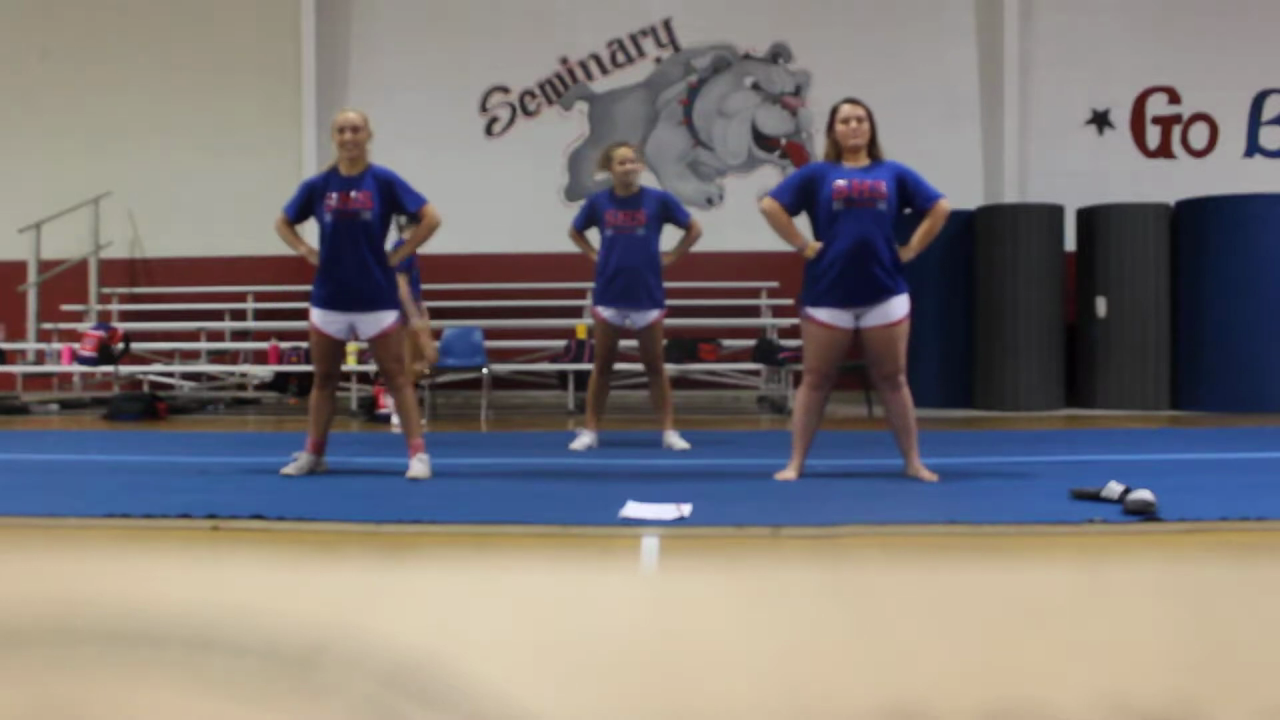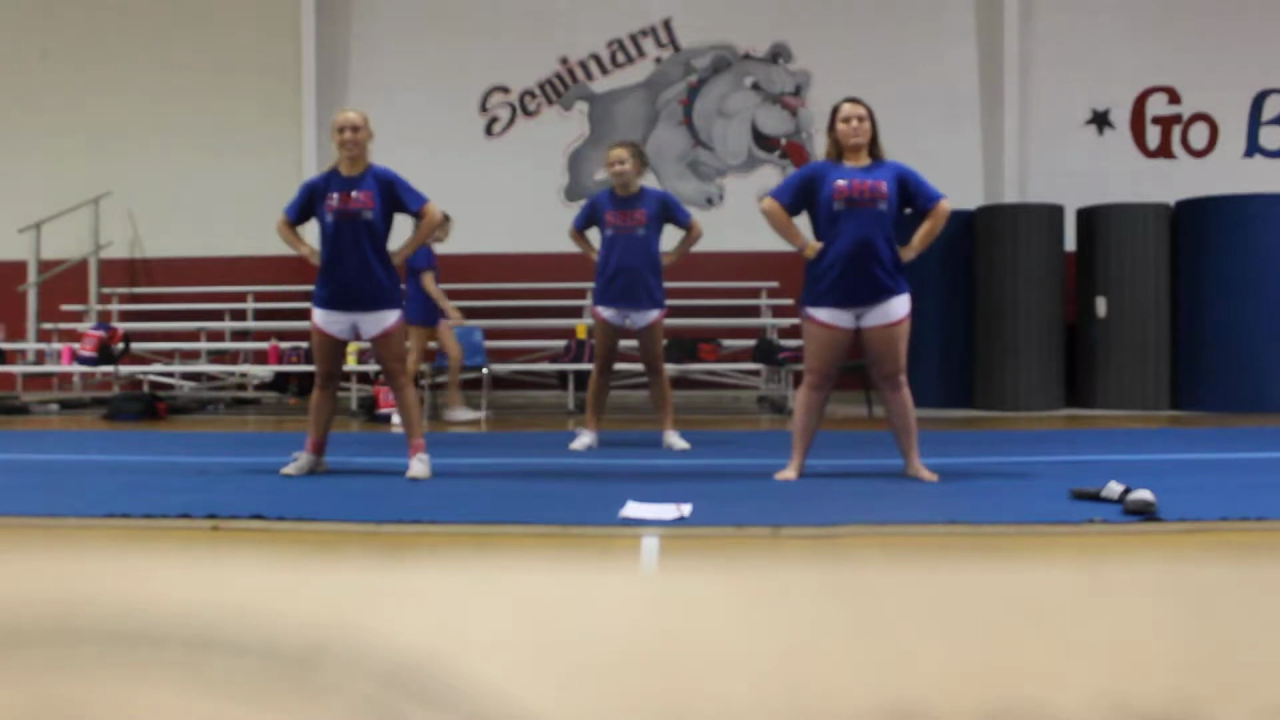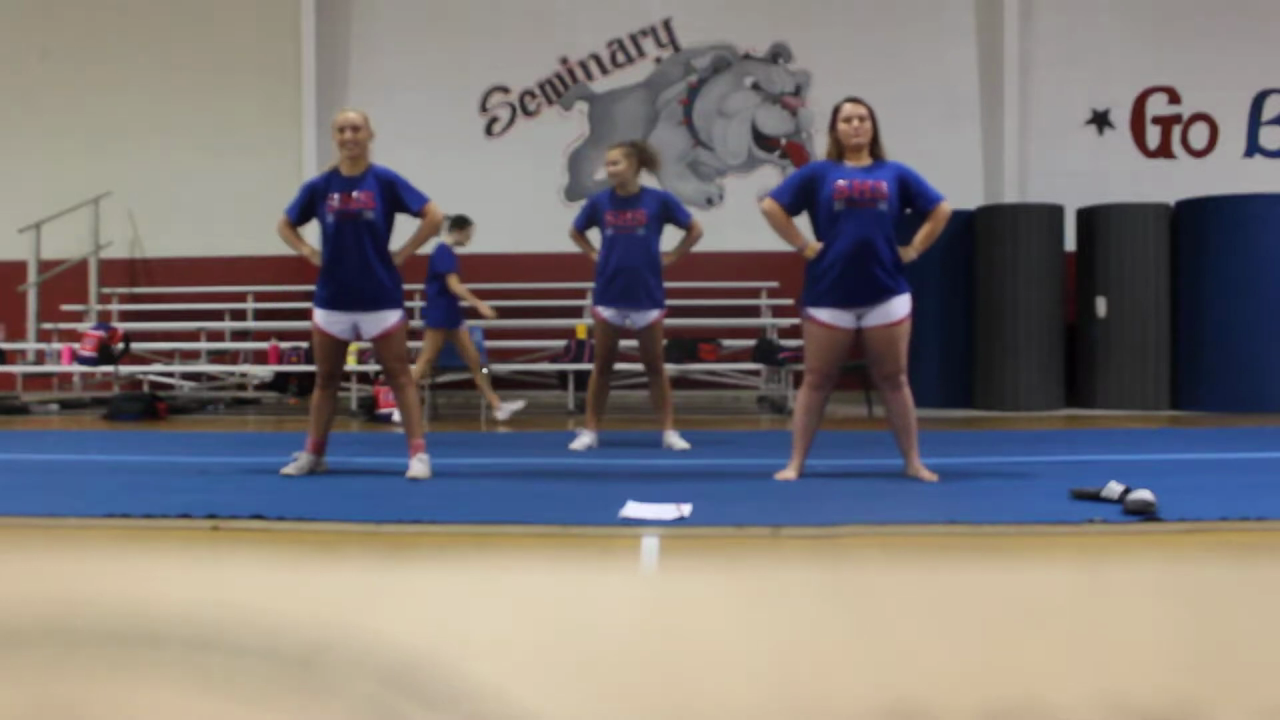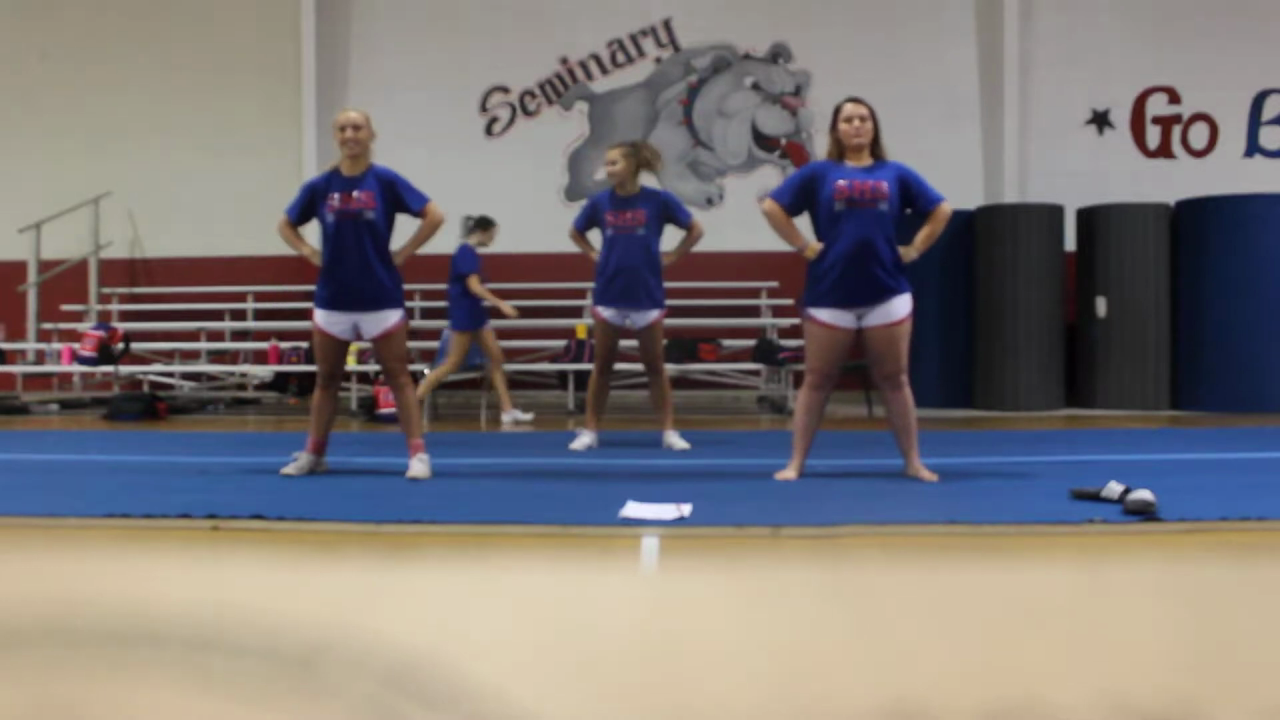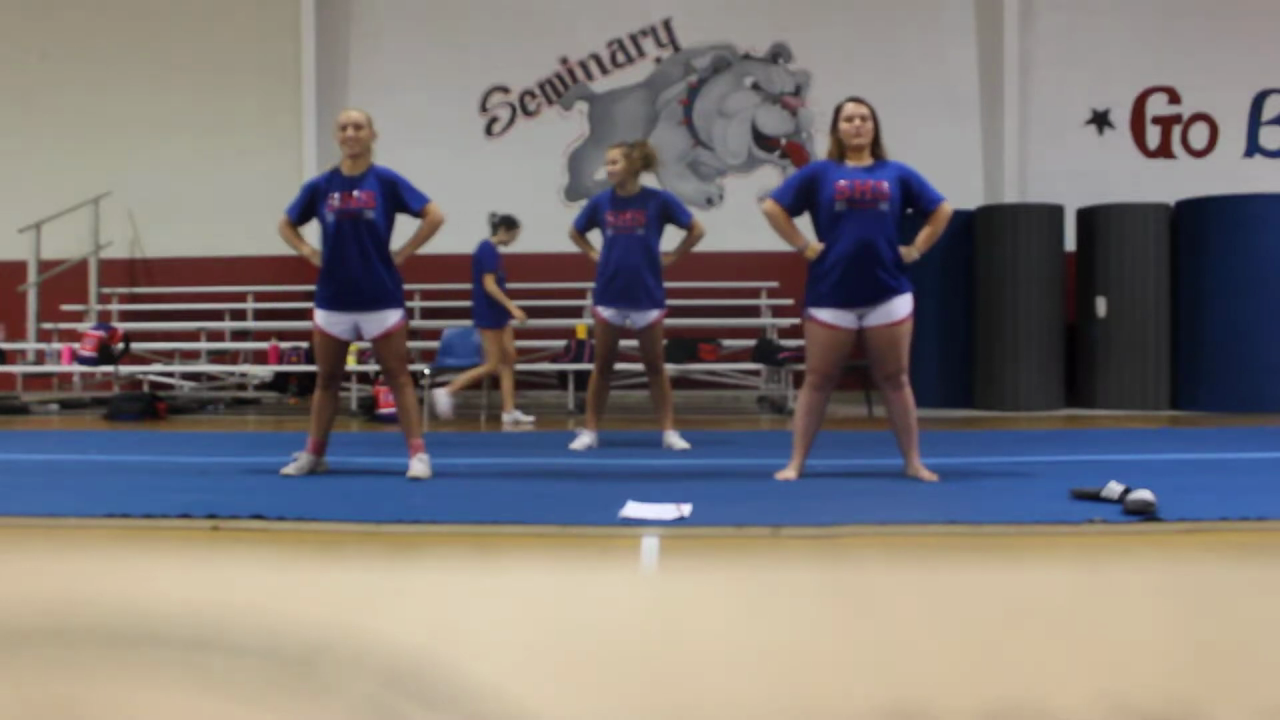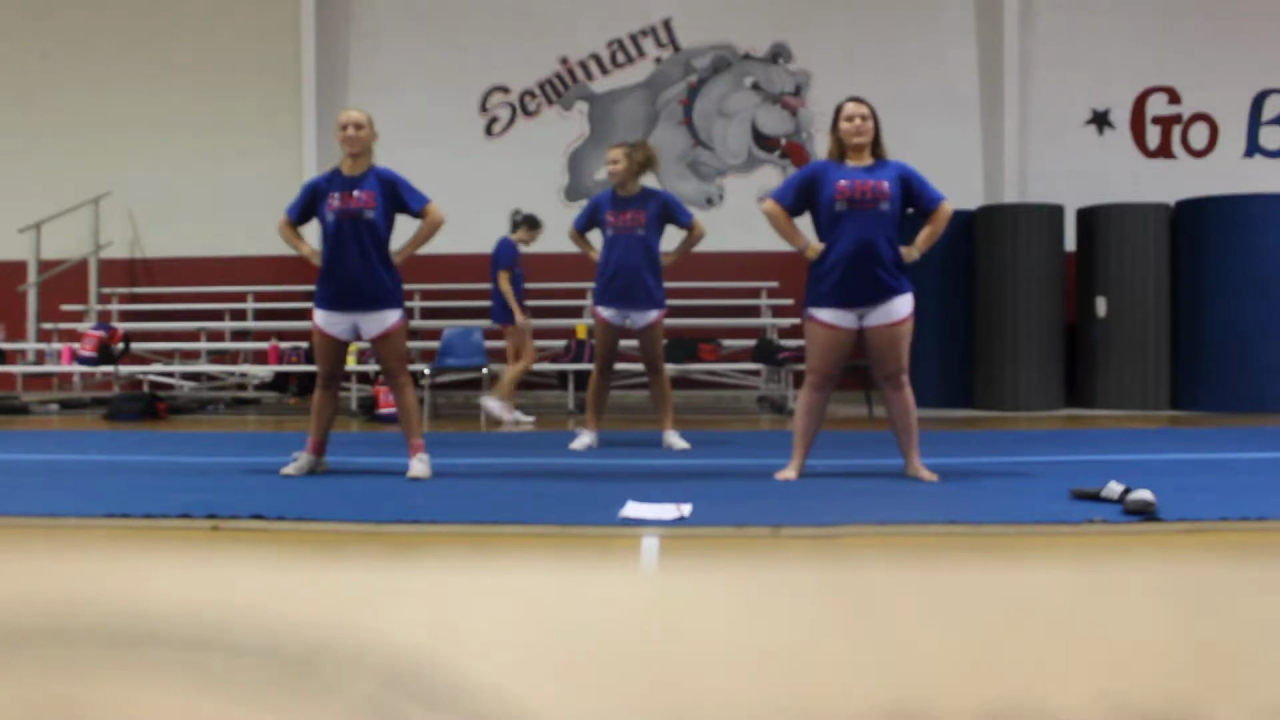
dt=0.1s
person 1, frame 1
left shoulder: (894, 173)
right shoulder: (817, 174)
left elbow: (939, 207)
right elbow: (770, 206)
left wrist: (911, 249)
right wrist: (803, 246)
left hip: (885, 293)
right hip: (827, 294)
left knee: (892, 380)
right knee: (816, 380)
left ankle: (913, 462)
right ankle: (795, 463)
person 1, frame 2
left shoulder: (895, 173)
right shoulder: (817, 173)
left elbow: (940, 208)
right elbow: (771, 206)
left wrist: (912, 249)
right wrist: (804, 246)
left hip: (886, 294)
right hip: (828, 295)
left knee: (893, 380)
right knee: (817, 381)
left ankle: (913, 462)
right ankle: (795, 463)
person 1, frame 3
left shoulder: (896, 173)
right shoulder: (818, 173)
left elbow: (940, 210)
right elbow: (771, 206)
left wrist: (913, 250)
right wrist: (804, 246)
left hip: (886, 294)
right hip: (829, 295)
left knee: (893, 380)
right knee: (817, 381)
left ankle: (913, 462)
right ankle: (795, 463)
person 1, frame 4
left shoulder: (896, 174)
right shoulder: (818, 173)
left elbow: (940, 210)
right elbow: (772, 207)
left wrist: (913, 250)
right wrist: (804, 247)
left hip: (887, 294)
right hip: (829, 295)
left knee: (894, 380)
right knee: (817, 381)
left ankle: (913, 462)
right ankle: (795, 463)
person 1, frame 5
left shoulder: (897, 174)
right shoulder: (819, 173)
left elbow: (941, 210)
right elbow: (772, 207)
left wrist: (915, 250)
right wrist: (804, 247)
left hip: (888, 294)
right hip: (831, 295)
left knee: (894, 380)
right knee: (818, 381)
left ankle: (913, 462)
right ankle: (795, 462)
person 1, frame 6
left shoulder: (898, 173)
right shoulder: (819, 173)
left elbow: (941, 210)
right elbow: (772, 207)
left wrist: (915, 250)
right wrist: (805, 247)
left hip: (889, 293)
right hip: (831, 294)
left knee: (894, 380)
right knee: (818, 381)
left ankle: (913, 462)
right ankle: (795, 463)
person 2, frame 1
left shoulder: (384, 180)
right shoulder: (317, 185)
left elbow: (430, 217)
right elbow: (283, 223)
left wrist: (398, 255)
right wrist: (309, 253)
left hip: (377, 298)
right hip: (329, 299)
left knee: (396, 377)
right knee: (324, 379)
left ankle: (418, 453)
right ankle: (312, 453)
person 2, frame 2
left shoulder: (384, 180)
right shoulder: (317, 186)
left elbow: (432, 216)
right elbow: (284, 225)
left wrist: (400, 255)
right wrist: (309, 254)
left hip: (380, 298)
right hip: (330, 299)
left knee: (398, 377)
right knee: (325, 380)
left ankle: (418, 453)
right ankle: (312, 453)
person 2, frame 3
left shoulder: (385, 180)
right shoulder: (318, 186)
left elbow: (433, 215)
right elbow: (285, 225)
left wrist: (402, 254)
right wrist: (311, 254)
left hip: (381, 298)
right hip: (332, 299)
left knee: (399, 377)
right knee: (326, 379)
left ankle: (418, 453)
right ankle: (312, 453)
person 2, frame 4
left shoulder: (386, 181)
right shoulder: (319, 186)
left elbow: (434, 215)
right elbow: (286, 225)
left wrist: (402, 254)
right wrist: (311, 254)
left hip: (381, 298)
right hip: (332, 299)
left knee: (399, 377)
right knee: (326, 380)
left ankle: (418, 453)
right ankle: (313, 453)
person 2, frame 5
left shoulder: (386, 181)
right shoulder: (319, 186)
left elbow: (434, 215)
right elbow: (286, 225)
left wrist: (402, 254)
right wrist: (310, 254)
left hip: (381, 298)
right hip: (333, 299)
left knee: (398, 378)
right knee: (327, 379)
left ankle: (418, 453)
right ankle: (313, 453)
person 2, frame 6
left shoulder: (387, 181)
right shoulder: (320, 186)
left elbow: (434, 216)
right elbow: (286, 225)
left wrist: (401, 254)
right wrist: (310, 254)
left hip: (380, 298)
right hip: (332, 299)
left knee: (398, 378)
right knee: (327, 380)
left ankle: (418, 453)
right ankle: (313, 453)
person 3, frame 1
left shoulder: (658, 199)
right shoulder: (599, 201)
left elbow: (693, 229)
right elbow: (575, 232)
left wrist: (670, 257)
right wrist: (594, 255)
left hip: (647, 296)
right hip: (608, 296)
left knee: (655, 367)
right knee: (602, 366)
left ankle: (669, 431)
right ankle: (589, 431)
person 3, frame 2
left shoulder: (659, 200)
right shoulder: (599, 201)
left elbow: (694, 230)
right elbow: (575, 231)
left wrist: (670, 257)
right wrist: (595, 255)
left hip: (647, 296)
right hip: (608, 295)
left knee: (655, 367)
right knee: (602, 366)
left ankle: (669, 431)
right ankle: (589, 431)
person 3, frame 3
left shoulder: (659, 200)
right shoulder: (599, 201)
left elbow: (694, 230)
right elbow: (576, 232)
left wrist: (670, 257)
right wrist: (595, 255)
left hip: (647, 296)
right hip: (608, 296)
left knee: (655, 367)
right knee: (602, 366)
left ankle: (669, 431)
right ankle: (589, 431)
person 3, frame 4
left shoulder: (659, 200)
right shoulder: (599, 201)
left elbow: (695, 230)
right elbow: (576, 232)
left wrist: (671, 257)
right wrist: (595, 255)
left hip: (647, 296)
right hip: (608, 296)
left knee: (655, 367)
right knee: (602, 366)
left ankle: (669, 432)
right ankle: (589, 431)
person 3, frame 5
left shoulder: (659, 200)
right shoulder: (600, 202)
left elbow: (696, 230)
right elbow: (576, 233)
left wrist: (671, 257)
right wrist: (595, 255)
left hip: (647, 296)
right hip: (608, 296)
left knee: (655, 367)
right knee: (602, 366)
left ankle: (669, 431)
right ankle: (589, 431)
person 3, frame 6
left shoulder: (659, 200)
right shoulder: (600, 202)
left elbow: (696, 230)
right elbow: (575, 233)
left wrist: (671, 257)
right wrist: (595, 255)
left hip: (647, 296)
right hip: (608, 296)
left knee: (655, 367)
right knee: (602, 366)
left ankle: (669, 432)
right ankle: (589, 431)
person 4, frame 1
left shoulder: (405, 249)
right shoulder: (401, 249)
right elbow: (401, 285)
left wrist: (422, 310)
right wrist: (414, 315)
left hip: (410, 312)
right hip: (404, 314)
left knee: (428, 358)
right knee: (417, 361)
left ankle: (398, 400)
right ankle: (398, 413)
person 4, frame 2
left shoulder: (426, 250)
right shoulder: (423, 249)
right elbow: (428, 283)
right wrist: (449, 309)
left hip: (431, 312)
right hip: (421, 312)
left knee: (456, 355)
right knee: (414, 362)
left ankle: (455, 407)
right ankle: (399, 411)
person 4, frame 3
left shoulder: (447, 252)
right shoulder: (443, 253)
right elbow: (454, 286)
right wrist: (480, 305)
left hip: (451, 315)
right hip: (439, 316)
left knee: (474, 359)
right knee: (426, 362)
left ankle: (498, 406)
person 4, frame 4
left shoulder: (469, 253)
right shoulder: (466, 254)
right elbow: (474, 286)
right wrist: (502, 304)
left hip: (474, 316)
right hip: (465, 317)
left knee: (496, 359)
right knee: (453, 364)
left ankle: (508, 411)
right ankle: (415, 400)
person 4, frame 5
left shoulder: (490, 250)
right shoulder: (488, 251)
right elbow: (489, 285)
right wrist: (512, 307)
left hip: (497, 313)
right hip: (489, 314)
left knee: (508, 360)
right knee: (492, 366)
left ankle: (509, 411)
right ankle: (446, 392)
person 4, frame 6
left shoulder: (509, 248)
right shoulder: (507, 248)
right elbow: (503, 283)
left wrist: (520, 309)
right wrist: (518, 312)
left hip: (509, 310)
right hip: (508, 311)
left knee: (515, 359)
right knee: (527, 357)
left ankle: (508, 407)
right ankle: (496, 397)
